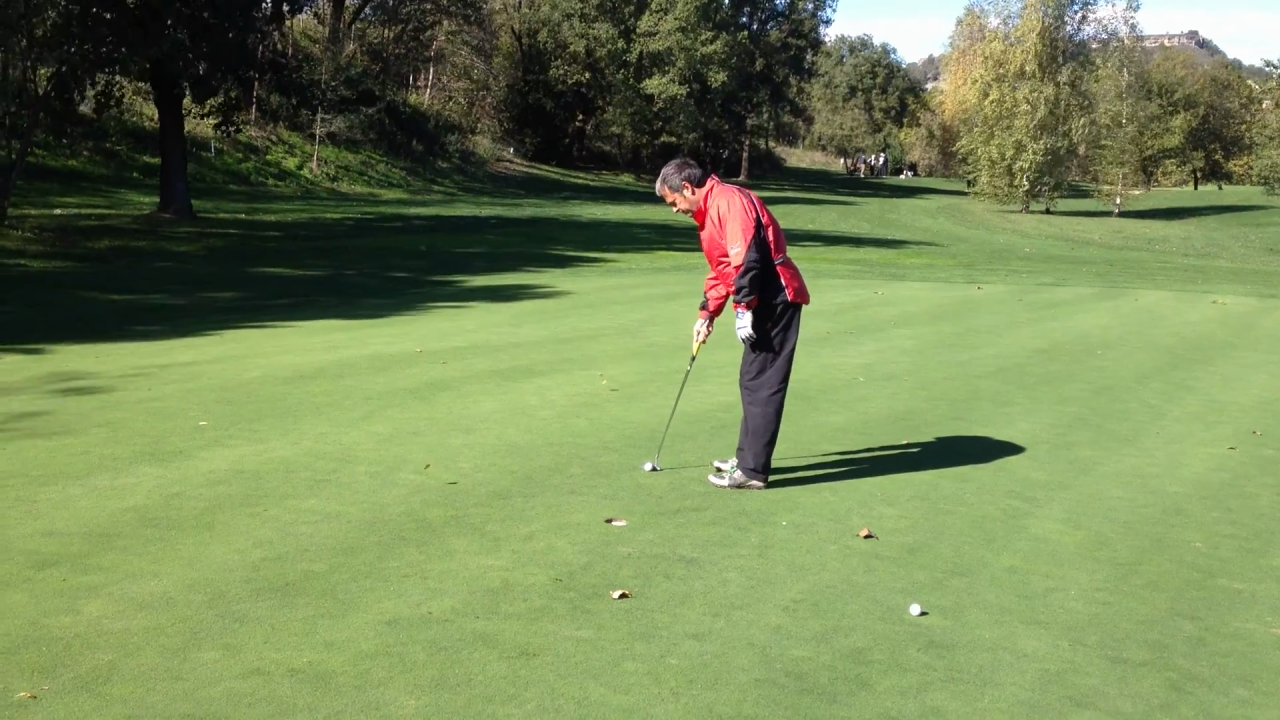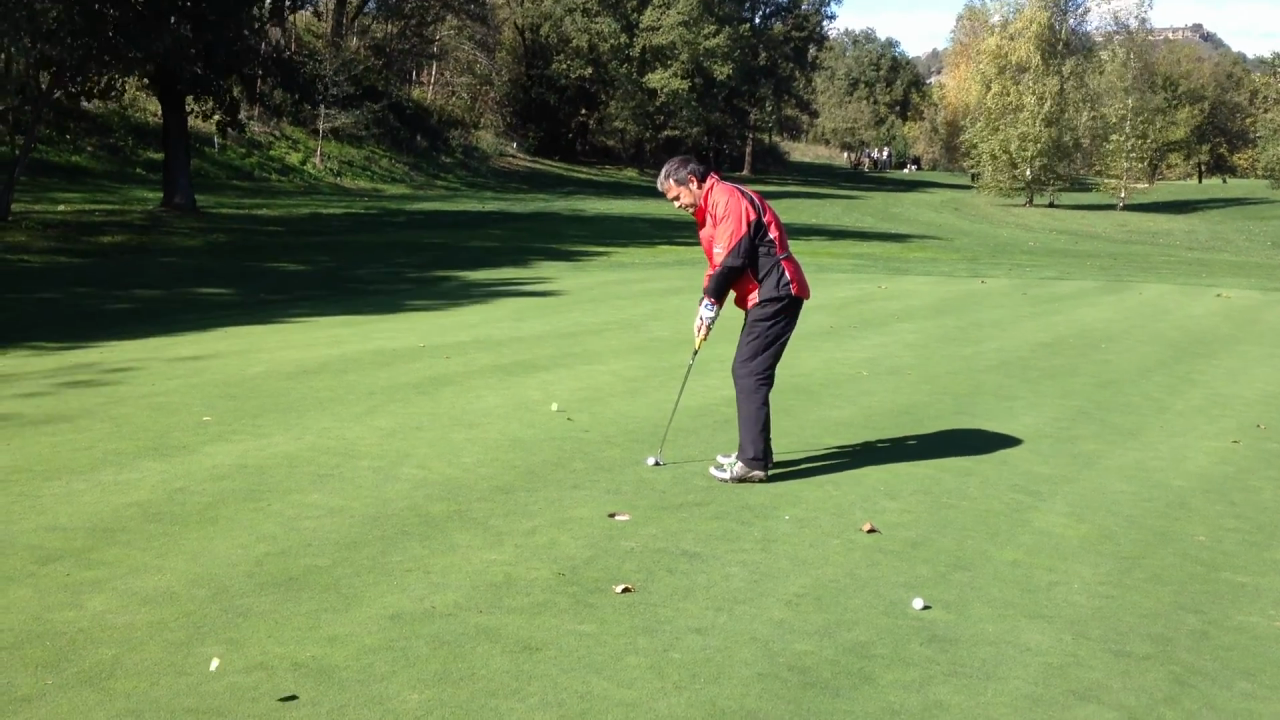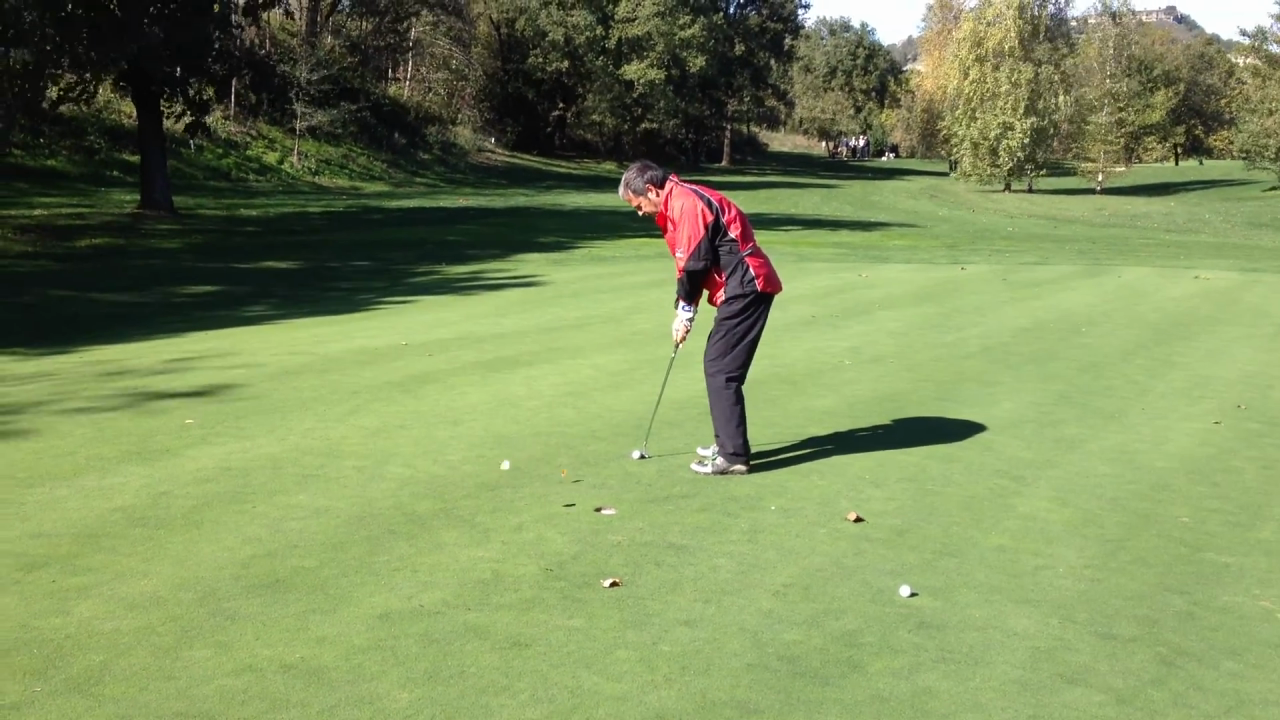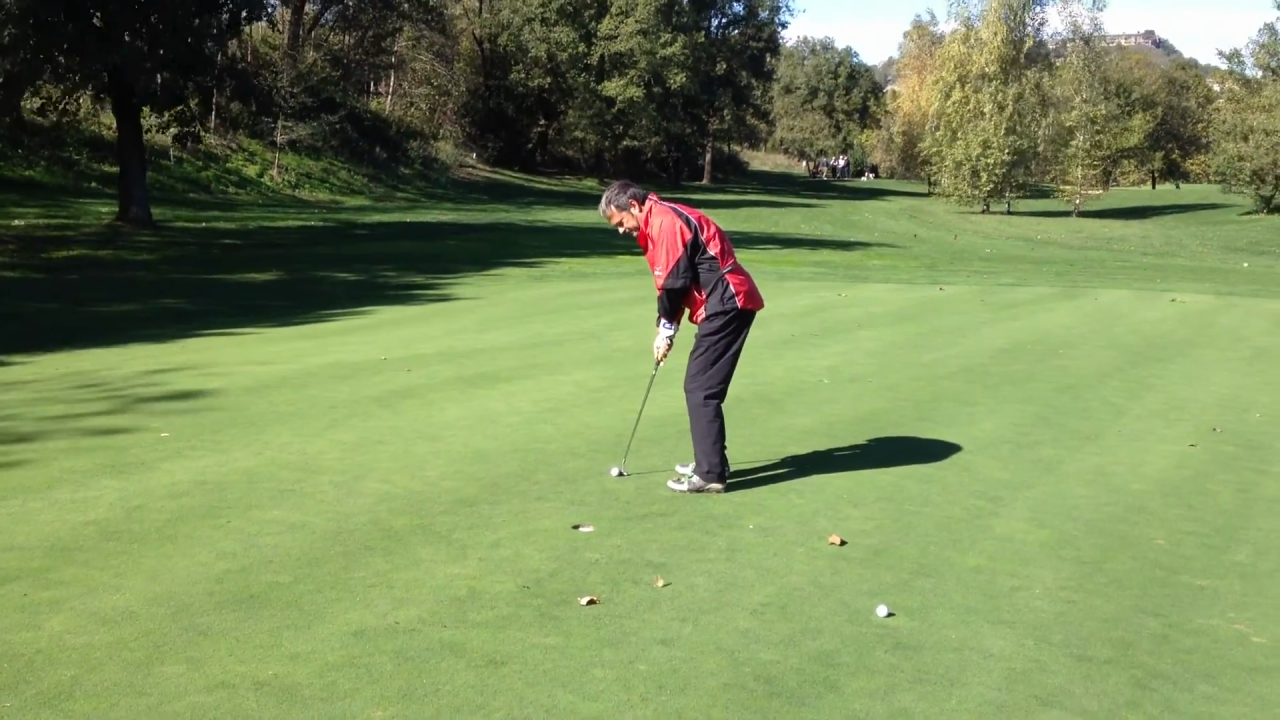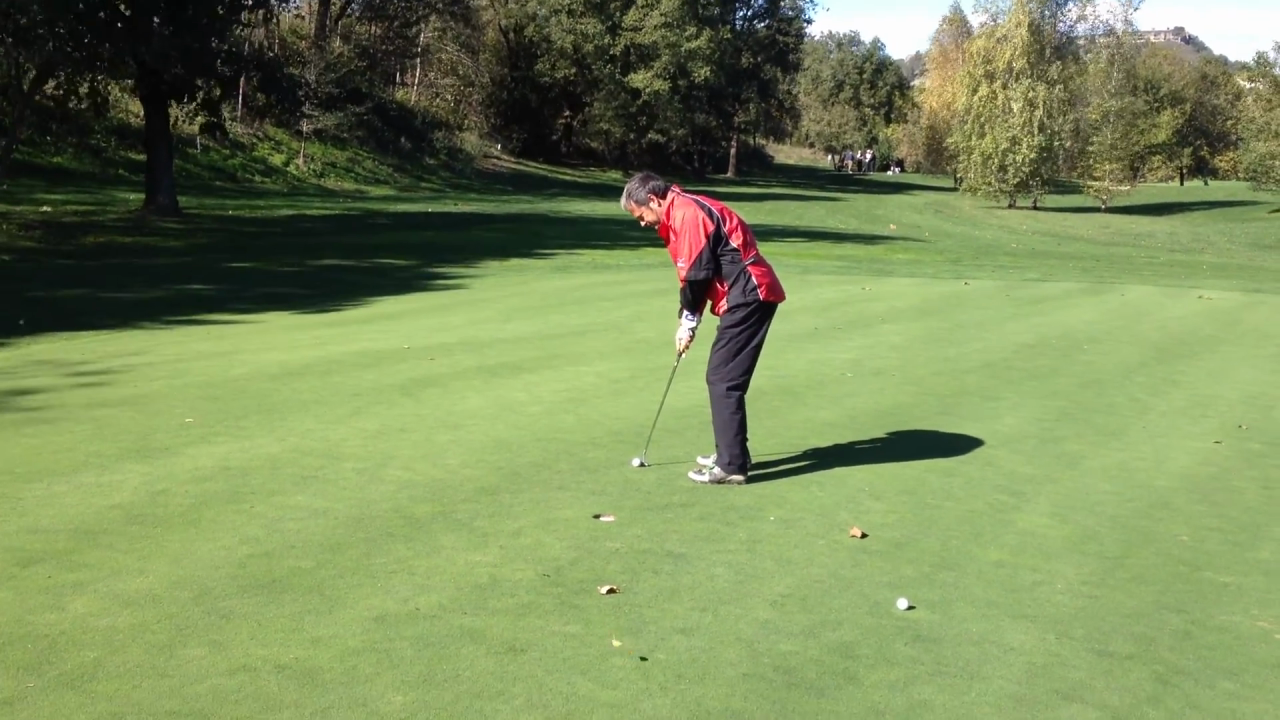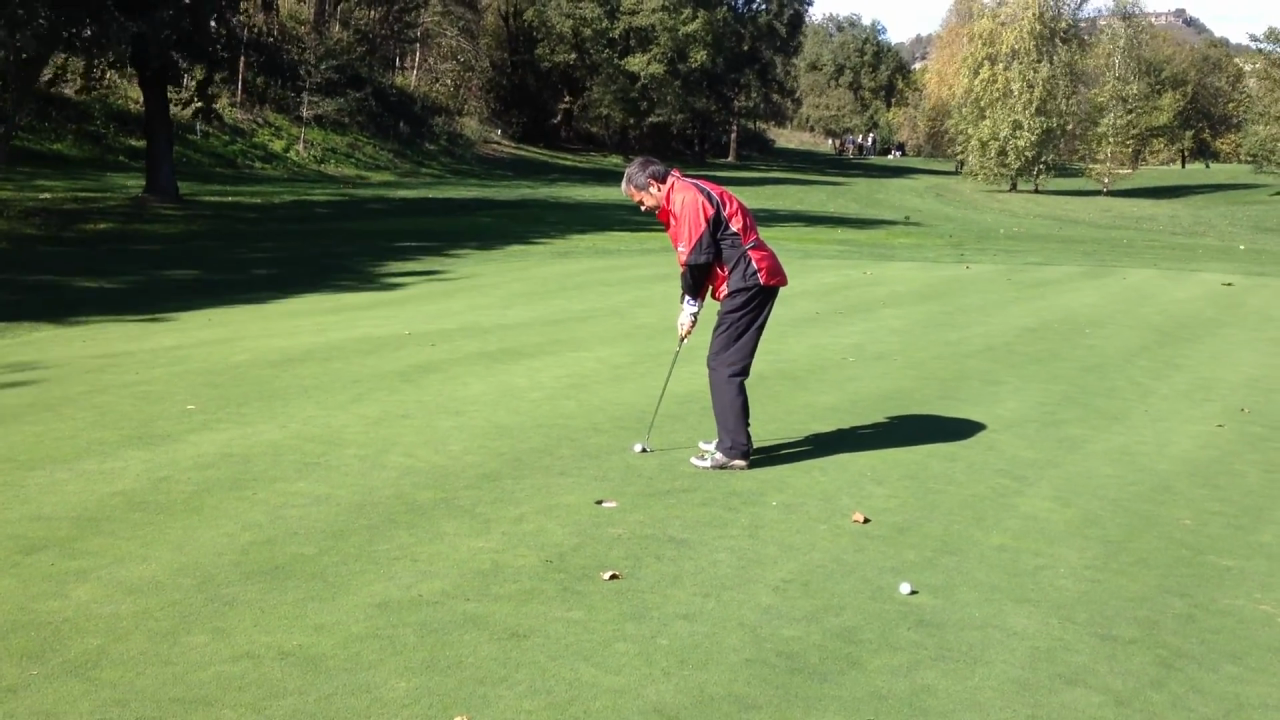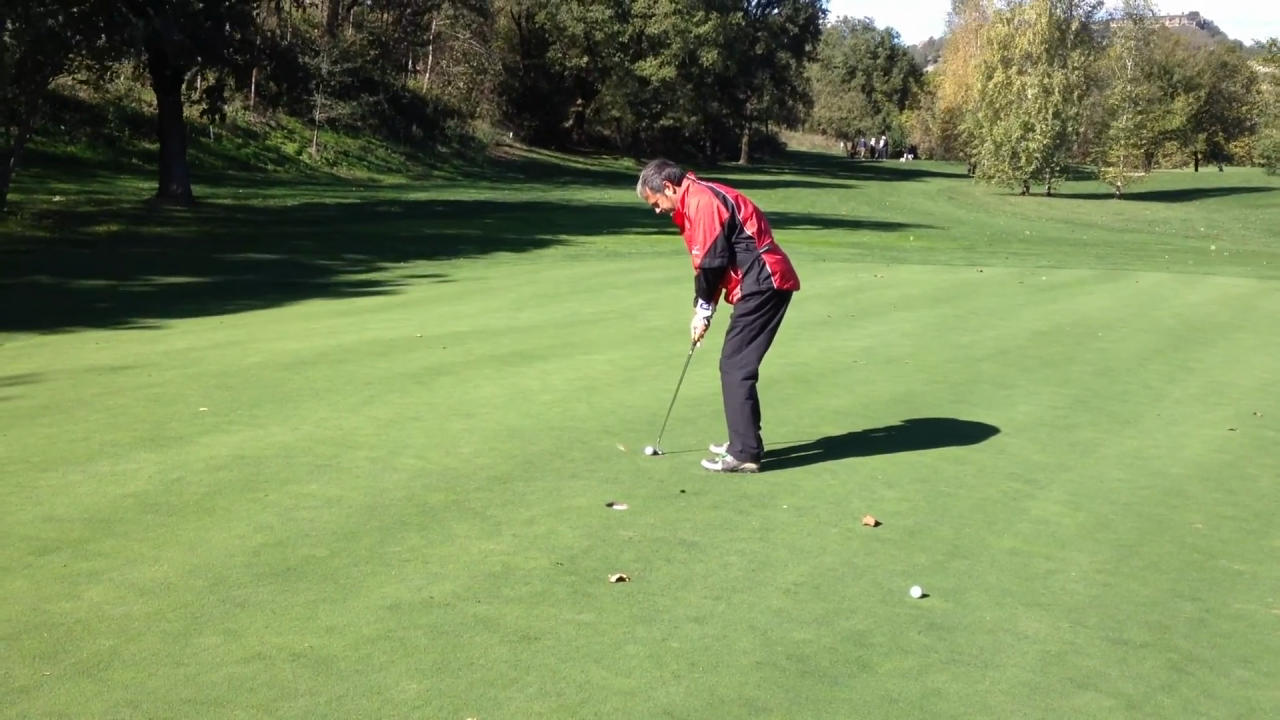
dt=0.7s
person 1, frame 1
left shoulder: (728, 200)
right shoulder: (708, 212)
left elbow: (747, 258)
right elbow: (721, 268)
left wrist: (743, 308)
right wrist: (707, 313)
left hip: (775, 298)
right hip: (767, 301)
left knee: (761, 383)
right knee: (753, 381)
left ankle: (753, 470)
right ankle: (749, 456)
person 1, frame 2
left shoulder: (728, 199)
right shoulder: (707, 209)
left elbow: (732, 260)
right elbow: (717, 263)
left wrist: (710, 303)
right wrist: (706, 308)
left hip: (776, 291)
right hip: (764, 295)
left knee: (749, 371)
right knee: (747, 370)
left ankle: (753, 461)
right ankle: (755, 450)
person 1, frame 3
left shoulder: (685, 203)
right shoulder: (677, 203)
left elbow: (695, 263)
right elbow: (689, 263)
left wrist: (685, 309)
right wrist: (683, 310)
left hip: (746, 286)
right hip: (743, 286)
left knee: (720, 368)
right knee: (718, 364)
left ankle: (733, 455)
right ankle: (729, 442)
person 1, frame 4
left shoulder: (664, 221)
right shoulder: (659, 221)
left elbow: (674, 281)
right elbow: (672, 280)
left wrist: (666, 329)
right wrist: (666, 328)
left hip: (727, 303)
right hip: (727, 302)
left knee: (700, 386)
right knee: (702, 384)
left ankle: (710, 474)
right ankle: (710, 461)
person 1, frame 5
left shoulder: (686, 213)
right shoulder: (681, 213)
left elbow: (697, 273)
right elbow: (695, 273)
left wrist: (688, 321)
right wrist: (688, 319)
left hip: (749, 295)
right hip: (749, 295)
left knee: (722, 379)
right knee: (724, 377)
left ankle: (731, 464)
right ankle: (731, 453)
person 1, frame 6
left shoulder: (686, 197)
right shoulder: (681, 197)
left elbow: (697, 258)
right elbow: (696, 257)
left wrist: (690, 306)
right wrist: (690, 305)
left hip: (749, 280)
right hip: (750, 279)
left knee: (723, 363)
right knee: (726, 361)
left ankle: (734, 450)
right ankle: (734, 438)
person 1, frame 7
left shoulder: (702, 200)
right shoulder: (696, 200)
left elbow: (712, 261)
right elbow: (709, 261)
left wrist: (703, 309)
right wrist: (703, 309)
left hip: (763, 284)
right hip: (764, 283)
left knee: (735, 366)
right knee: (738, 364)
left ankle: (744, 453)
right ankle: (744, 441)
